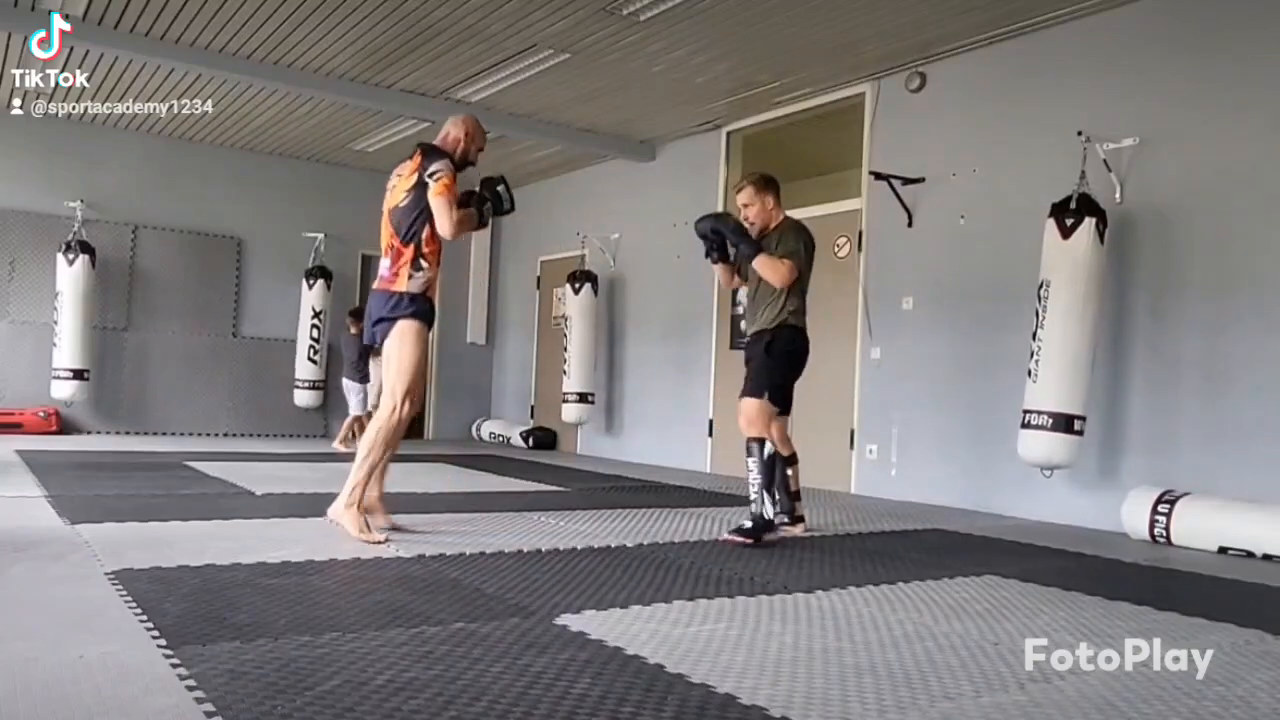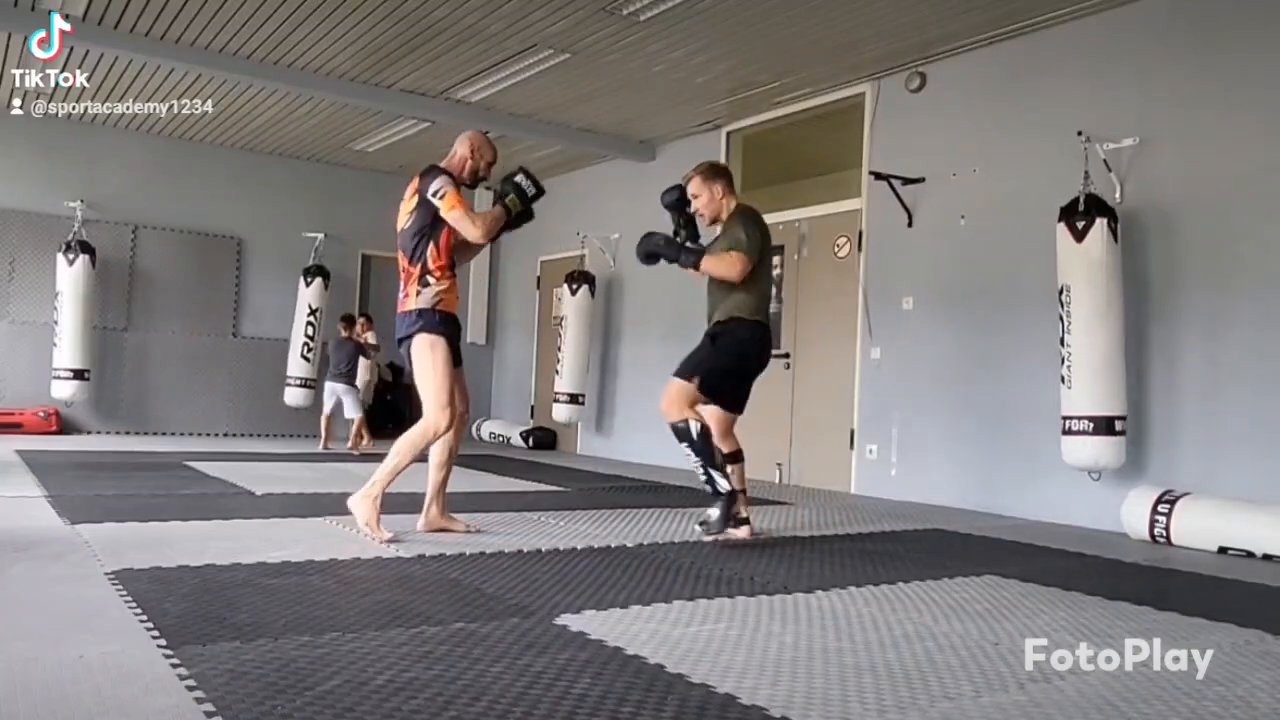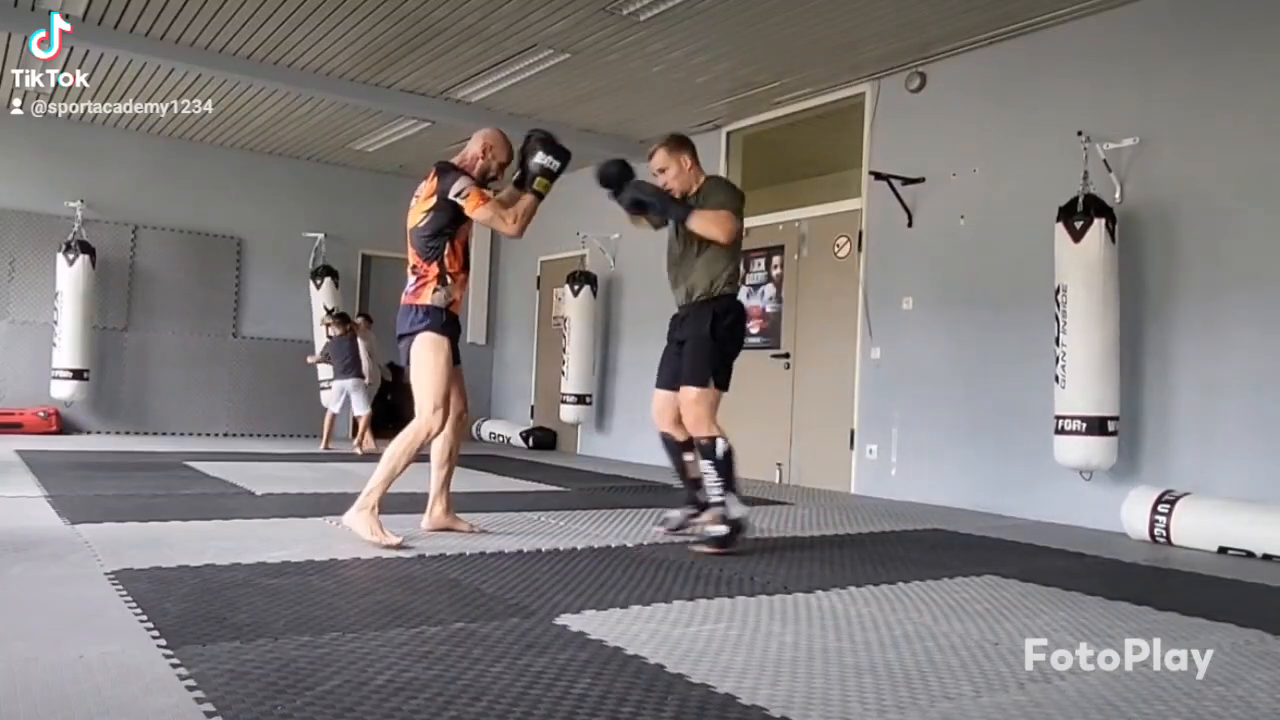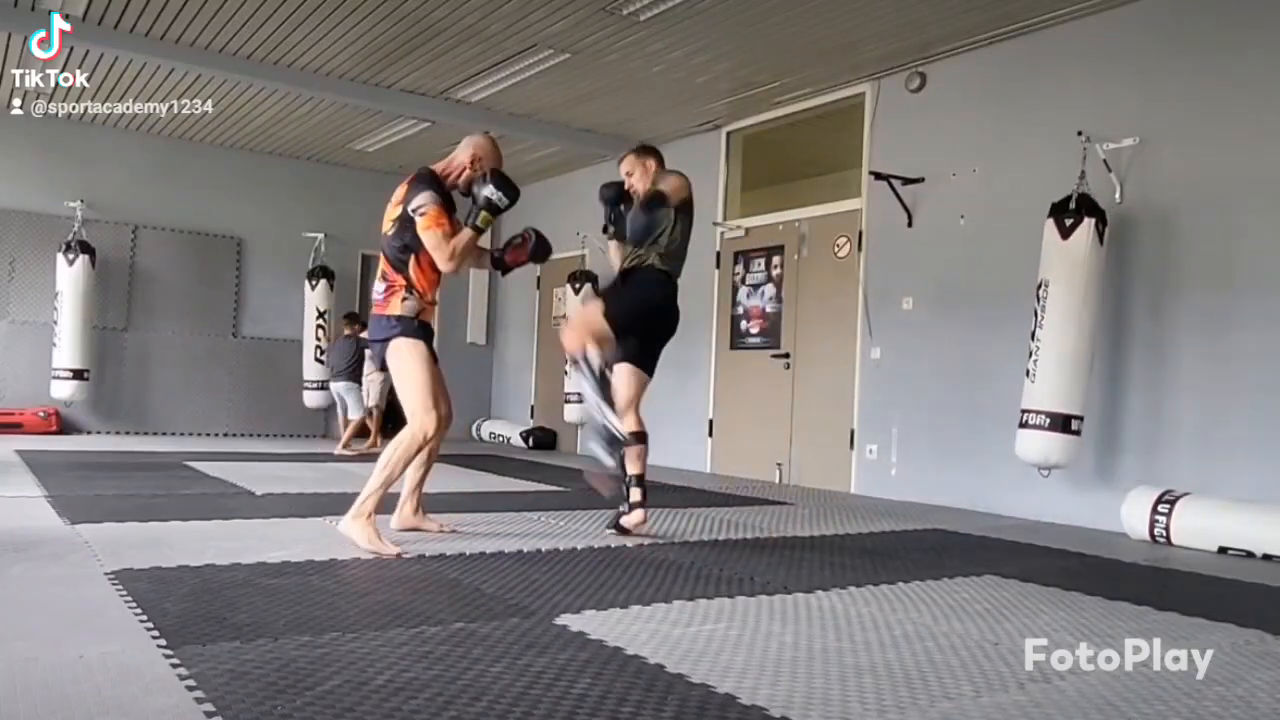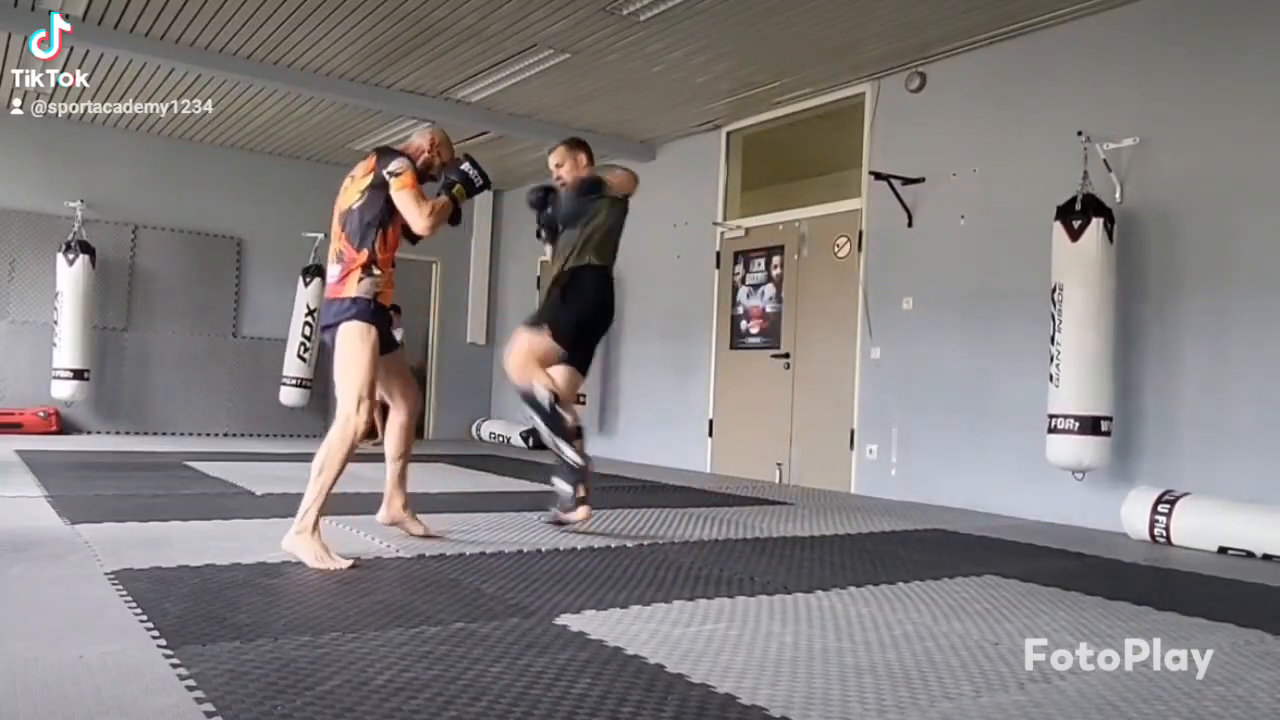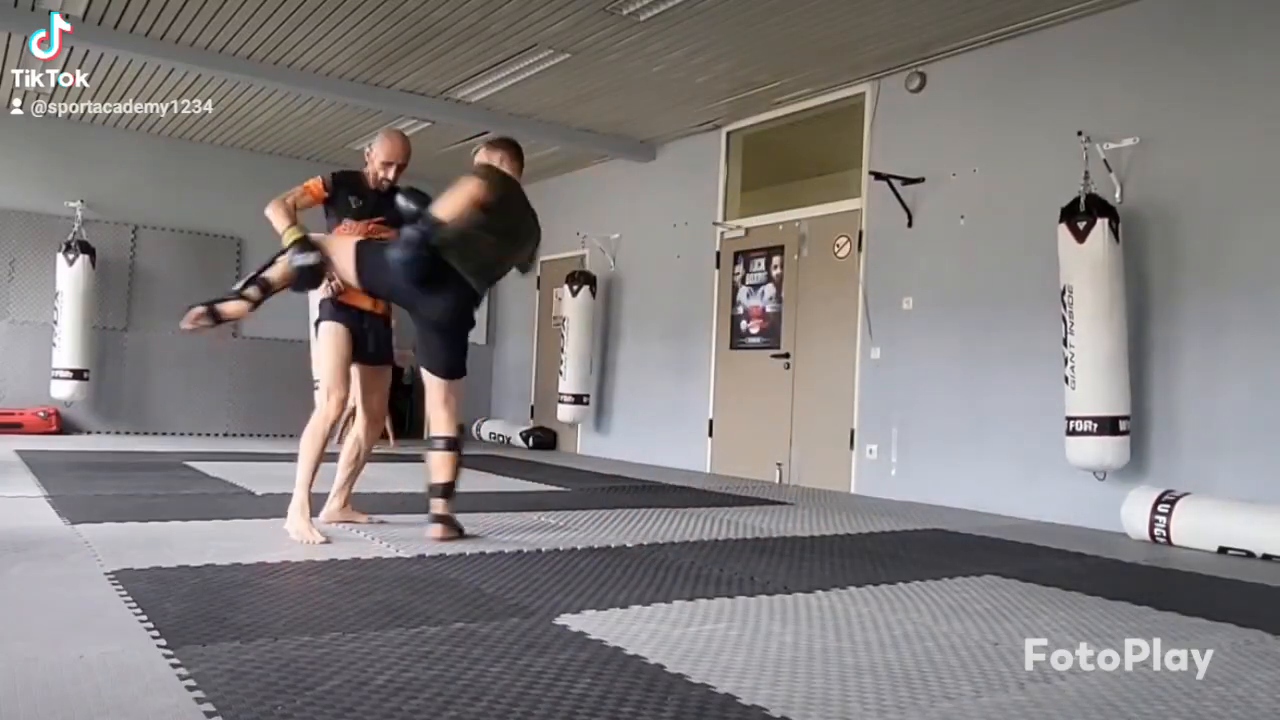
dt=0.7s
person 1, frame 1
left shoulder: (407, 169)
right shoulder: (438, 165)
right elbow: (449, 228)
left wrist: (463, 206)
right wrist: (482, 208)
left hip: (389, 296)
right hip: (404, 299)
left knee: (405, 403)
right knee: (397, 405)
left ankle: (371, 494)
right ankle: (347, 502)
person 1, frame 2
left shoulder: (436, 190)
right shoulder: (436, 182)
left elbow: (457, 253)
right elbow: (477, 231)
left wrist: (497, 223)
right wrist: (508, 202)
left hip: (437, 317)
right hip: (424, 316)
left knee: (458, 416)
right knee: (439, 418)
left ankle: (434, 511)
right ankle: (369, 494)
person 1, frame 3
left shoulder: (444, 183)
right shoulder: (455, 181)
left elbow: (499, 209)
right elbow: (512, 226)
left wrist: (524, 178)
right wrist: (542, 181)
left hip: (434, 315)
right hip: (428, 314)
left knee: (457, 413)
right knee: (432, 419)
left ankle: (438, 509)
right ankle: (364, 509)
person 1, frame 4
left shoulder: (431, 190)
right shoulder: (424, 192)
left elbow: (451, 254)
right elbow: (447, 261)
left wrist: (503, 258)
right wrist: (484, 213)
left hip: (409, 319)
right hip: (398, 320)
left knee: (442, 415)
right knee: (425, 425)
left ankle: (408, 510)
right ankle: (360, 514)
person 1, frame 5
left shoulder: (373, 172)
right shoulder: (394, 163)
right elbow: (424, 221)
left wrist: (428, 214)
right wrist: (457, 191)
left hip: (362, 305)
right hip: (355, 305)
left knee: (407, 401)
right knee: (354, 418)
left ankle: (395, 504)
right ankle: (303, 529)
person 1, frame 6
left shoulder: (400, 201)
right shoulder: (339, 184)
right elbow: (277, 207)
left hip: (378, 316)
right hip: (341, 307)
left knee: (373, 418)
right knee: (334, 401)
left ankle: (337, 503)
right ankle: (299, 507)
person 2, frame 1
left shoulder: (794, 232)
right shoulder: (759, 241)
left elbow: (782, 276)
right elbow: (730, 281)
left wrist: (744, 243)
right wrist: (717, 250)
left hip: (781, 339)
right hip: (760, 341)
left knee: (752, 418)
right knee: (774, 429)
left ankle: (763, 518)
right ankle: (791, 514)
person 2, frame 2
left shoulder: (744, 219)
right shoulder: (732, 227)
left elbow: (735, 269)
right elbow: (704, 266)
left wrist: (678, 252)
right wrist: (682, 227)
left hip: (737, 334)
right hip: (735, 336)
left knee: (674, 402)
right knee: (716, 425)
left ankle: (723, 490)
right ankle: (736, 514)
person 2, frame 3
left shoulder: (721, 191)
right shoulder: (682, 200)
left elbow: (724, 230)
right elbow: (644, 214)
left wrist: (681, 205)
right wrist: (622, 188)
left hip: (713, 317)
right hip: (688, 318)
left knee: (697, 414)
right knee: (665, 413)
left ankle: (728, 518)
right ankle: (702, 501)
person 2, frame 4
left shoulder: (672, 184)
right shoulder: (649, 213)
left elbow: (671, 187)
right elbow: (623, 264)
left wrist: (651, 200)
right wrist: (615, 220)
left hip: (648, 286)
right hip: (645, 302)
left knee: (576, 333)
right knee: (624, 406)
left ankle: (607, 430)
right ankle: (634, 503)
person 2, frame 5
left shoulder: (602, 178)
right shoulder: (567, 211)
left elbow: (628, 181)
right elbow: (562, 254)
left wrist: (595, 185)
right wrist: (546, 225)
left hip: (583, 288)
right hip: (568, 294)
left knee: (519, 358)
right knee: (558, 401)
left ankle: (566, 462)
right ankle: (578, 495)
person 2, frame 6
left shoulder: (492, 177)
right shoulder: (528, 222)
left elbow: (473, 188)
right elbow: (525, 265)
left wrist: (425, 227)
left hip: (427, 273)
right hip: (452, 306)
left knee: (321, 245)
right knee: (444, 413)
left ankle: (233, 305)
right ankle: (441, 514)
